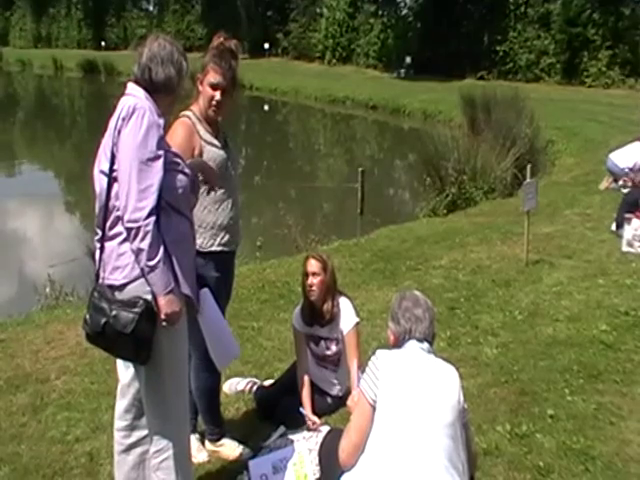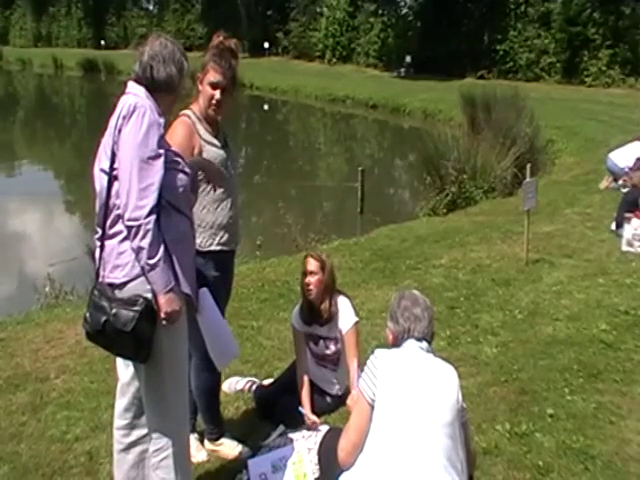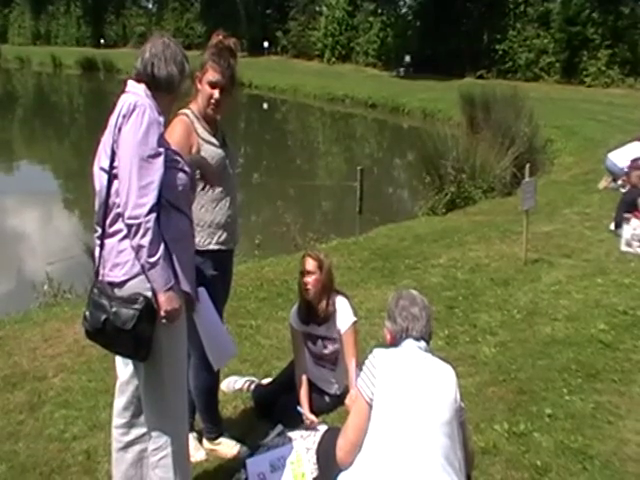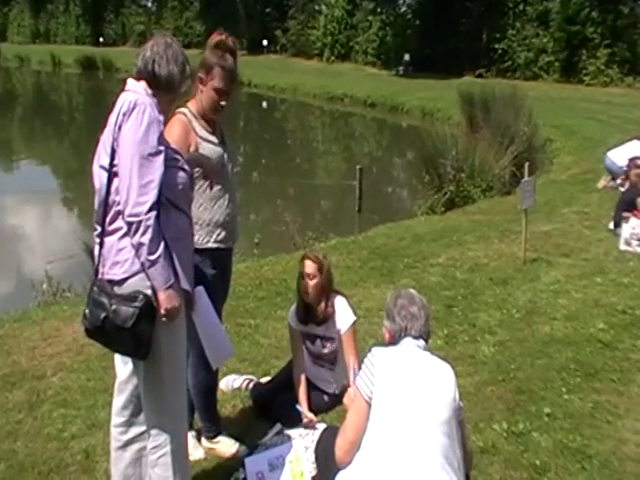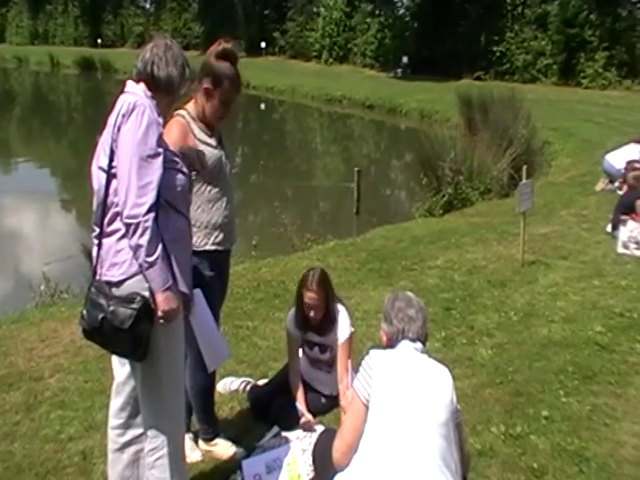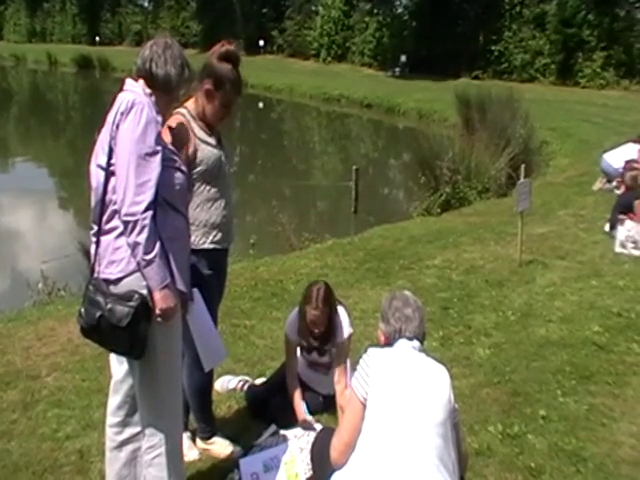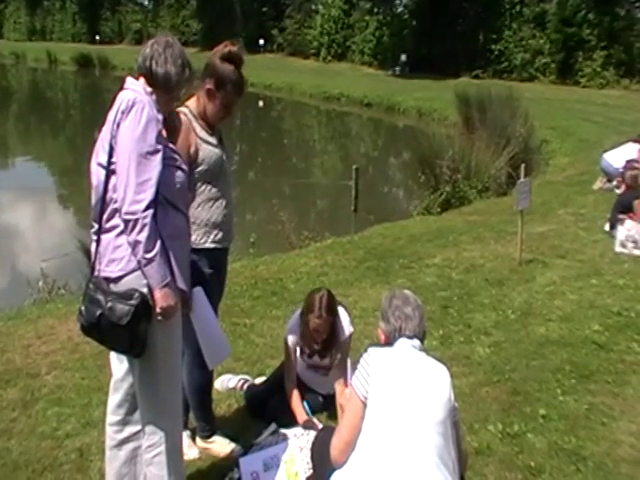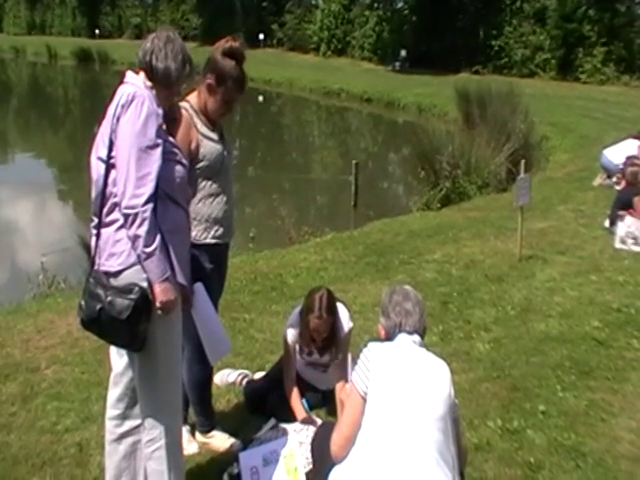
dt=0.2s
person 1, frame 1
left shoulder: (126, 115)
right shoulder: (141, 116)
right elbow: (140, 215)
right wrist: (164, 287)
left hip: (129, 276)
right hip: (147, 280)
left knee: (136, 399)
right knee: (165, 404)
person 1, frame 2
left shoulder: (127, 114)
right shoulder: (141, 114)
right elbow: (140, 213)
right wrist: (165, 285)
left hip: (130, 276)
right hip: (147, 279)
left knee: (136, 398)
right knee: (165, 403)
person 1, frame 3
left shoulder: (126, 112)
right shoulder: (142, 113)
right elbow: (140, 212)
right wrist: (164, 284)
left hip: (129, 275)
right hip: (147, 277)
left knee: (135, 397)
right knee: (164, 402)
person 1, frame 4
left shoulder: (125, 111)
right shoulder: (141, 110)
right elbow: (140, 209)
right wrist: (164, 281)
left hip: (128, 272)
right hip: (146, 275)
left knee: (134, 396)
right knee: (163, 400)
person 1, frame 5
left shoulder: (124, 113)
right shoulder: (140, 112)
right elbow: (139, 211)
right wrist: (162, 283)
left hip: (125, 274)
right hip: (143, 277)
left knee: (131, 399)
right knee: (160, 403)
person 1, frame 6
left shoulder: (123, 111)
right shoulder: (139, 110)
right elbow: (137, 208)
right wrist: (160, 281)
left hip: (123, 272)
right hip: (142, 275)
left knee: (129, 397)
right knee: (159, 401)
person 1, frame 7
left shoulder: (124, 108)
right shoulder: (140, 108)
right elbow: (137, 206)
right wrist: (161, 280)
left hip: (124, 269)
right hip: (143, 273)
left knee: (129, 395)
right knee: (158, 400)
person 1, frame 8
left shoulder: (124, 103)
right shoulder: (140, 103)
right elbow: (137, 201)
right wrist: (160, 273)
left hip: (124, 264)
right hip: (142, 268)
left knee: (129, 390)
right knee: (159, 395)
person 2, frame 1
left shoulder: (217, 129)
right shoulder: (185, 130)
left hip: (222, 254)
right hip: (199, 258)
left knee: (199, 347)
right knee: (204, 350)
left ankle: (190, 429)
right ankle: (214, 434)
person 2, frame 2
left shoulder: (216, 128)
right shoulder: (185, 129)
left hip: (222, 253)
right hip: (199, 257)
left knee: (197, 347)
right knee: (204, 349)
left ankle: (188, 429)
right ankle: (214, 434)
person 2, frame 3
left shoulder: (216, 127)
right shoulder: (184, 128)
left hip: (220, 253)
right hip: (197, 256)
left knee: (196, 346)
right knee: (203, 348)
left ankle: (188, 428)
right ankle: (212, 433)
person 2, frame 4
left shoulder: (214, 125)
right shoulder: (181, 127)
left hip: (219, 251)
right hip: (196, 255)
left knee: (198, 345)
right knee: (201, 346)
left ankle: (186, 426)
right ankle: (210, 432)
person 2, frame 5
left shoulder: (211, 128)
right shoulder: (180, 129)
left hip: (217, 253)
right hip: (194, 257)
left knee: (196, 345)
right knee: (198, 348)
left ankle: (183, 428)
right ankle: (208, 434)
person 2, frame 6
left shoulder: (209, 127)
right shoulder: (181, 128)
left hip: (214, 252)
right hip: (193, 255)
left knee: (195, 343)
right knee: (196, 346)
left ankle: (180, 427)
right ankle: (206, 433)
person 2, frame 7
left shoulder: (209, 127)
right shoulder: (182, 126)
left hip: (214, 251)
right hip: (193, 254)
left knee: (197, 342)
right knee: (197, 345)
left ankle: (180, 426)
right ankle: (206, 431)
person 2, frame 8
left shoulder: (210, 122)
right shoulder: (184, 122)
left hip: (214, 246)
right hip: (194, 250)
left knee: (196, 337)
right knee: (197, 340)
left ankle: (180, 421)
right ankle: (205, 426)
person 3, frame 1
left shoulder: (383, 362)
right shoulder: (451, 376)
left elbow: (346, 457)
right elbow: (469, 463)
left wrist: (357, 413)
left knee: (333, 441)
person 3, frame 2
left shoulder: (381, 361)
right shoulder: (450, 375)
left elbow: (345, 456)
right elbow: (468, 462)
left wrist: (356, 413)
left knee: (332, 440)
person 3, frame 3
left shoulder: (380, 360)
right shoulder: (448, 374)
left elbow: (344, 455)
right elbow: (466, 461)
left wrist: (355, 411)
left knee: (330, 440)
person 3, frame 4
left shoulder: (379, 359)
right shoulder: (446, 373)
left elbow: (343, 454)
right elbow: (465, 461)
left wrist: (353, 410)
left knee: (329, 439)
person 3, frame 5
left shoulder: (376, 362)
right shoulder: (444, 376)
left elbow: (340, 456)
right elbow: (463, 464)
left wrist: (349, 413)
left knee: (326, 441)
person 3, frame 6
left shoulder: (374, 360)
right shoulder: (441, 375)
left elbow: (338, 455)
right elbow: (460, 464)
left wrist: (347, 412)
left knee: (325, 440)
person 3, frame 7
left shoulder: (374, 359)
right shoulder: (442, 374)
left elbow: (338, 454)
right elbow: (460, 463)
left wrist: (346, 411)
left knee: (325, 439)
person 3, frame 8
left shoulder: (374, 355)
right shoulder: (442, 370)
left elbow: (338, 449)
right elbow: (460, 458)
left wrist: (347, 405)
left knee: (325, 434)
person 4, frame 1
left shoulder: (344, 310)
right shoulder: (301, 313)
left elbow: (353, 364)
right elbow: (303, 365)
right wrist: (308, 411)
left hip: (335, 389)
right hip: (311, 373)
left knee: (286, 415)
right knee: (265, 404)
left ankle: (259, 386)
right ankle: (256, 386)
person 4, frame 2
left shoulder: (343, 309)
right shoulder: (300, 312)
left elbow: (352, 363)
right elbow: (302, 364)
right wrist: (307, 411)
left hip: (335, 388)
right hip: (310, 372)
left knee: (286, 415)
right knee: (265, 403)
left ankle: (258, 386)
right ankle: (255, 386)
person 4, frame 3
left shoulder: (341, 309)
right shoulder: (298, 311)
left elbow: (351, 363)
right elbow: (300, 364)
right wrist: (305, 410)
left hip: (333, 388)
right hip: (309, 373)
left knee: (284, 415)
right knee: (263, 402)
left ankle: (256, 386)
right ankle: (254, 385)
person 4, frame 4
left shoulder: (340, 310)
right shoulder: (297, 311)
left elbow: (351, 363)
right elbow: (298, 363)
right wrist: (304, 408)
left hip: (332, 386)
right hip: (307, 371)
left knee: (283, 413)
right knee: (261, 401)
left ankle: (254, 384)
right ankle: (252, 384)
person 4, frame 5
left shoulder: (339, 318)
right shoulder: (295, 317)
left elbow: (343, 375)
right elbow: (295, 368)
right wrist: (303, 409)
left hip: (329, 389)
right hip: (305, 371)
left knee: (282, 416)
right knee: (259, 403)
left ankle: (255, 386)
right ankle: (250, 387)
person 4, frame 6
left shoulder: (340, 321)
right shoulder: (295, 319)
left elbow: (340, 379)
right elbow: (291, 373)
right wrist: (301, 413)
left hip: (326, 389)
right hip: (302, 371)
left knee: (280, 415)
right knee: (256, 403)
right ankle: (247, 385)
person 4, frame 7
left shoulder: (342, 322)
right shoulder: (296, 323)
left elbow: (340, 378)
right elbow: (290, 379)
right wrist: (302, 417)
left hip: (326, 388)
right hip: (301, 370)
left knee: (279, 414)
right knee: (255, 402)
right ankle: (246, 384)
person 4, frame 8
left shoulder: (341, 319)
right shoulder: (295, 323)
left elbow: (340, 374)
right elbow: (289, 378)
right wrist: (301, 415)
left hip: (326, 383)
right hip: (300, 366)
right knee: (254, 398)
right ankle: (245, 379)
